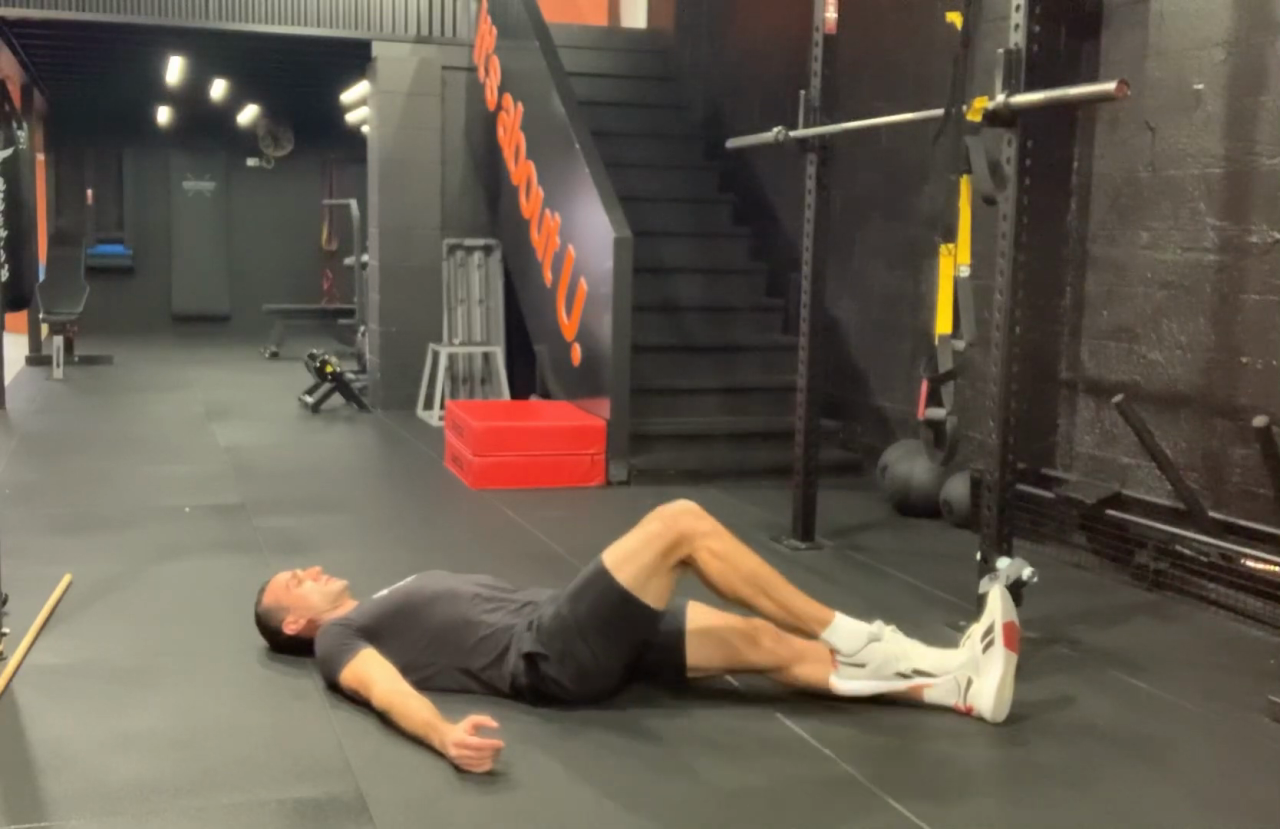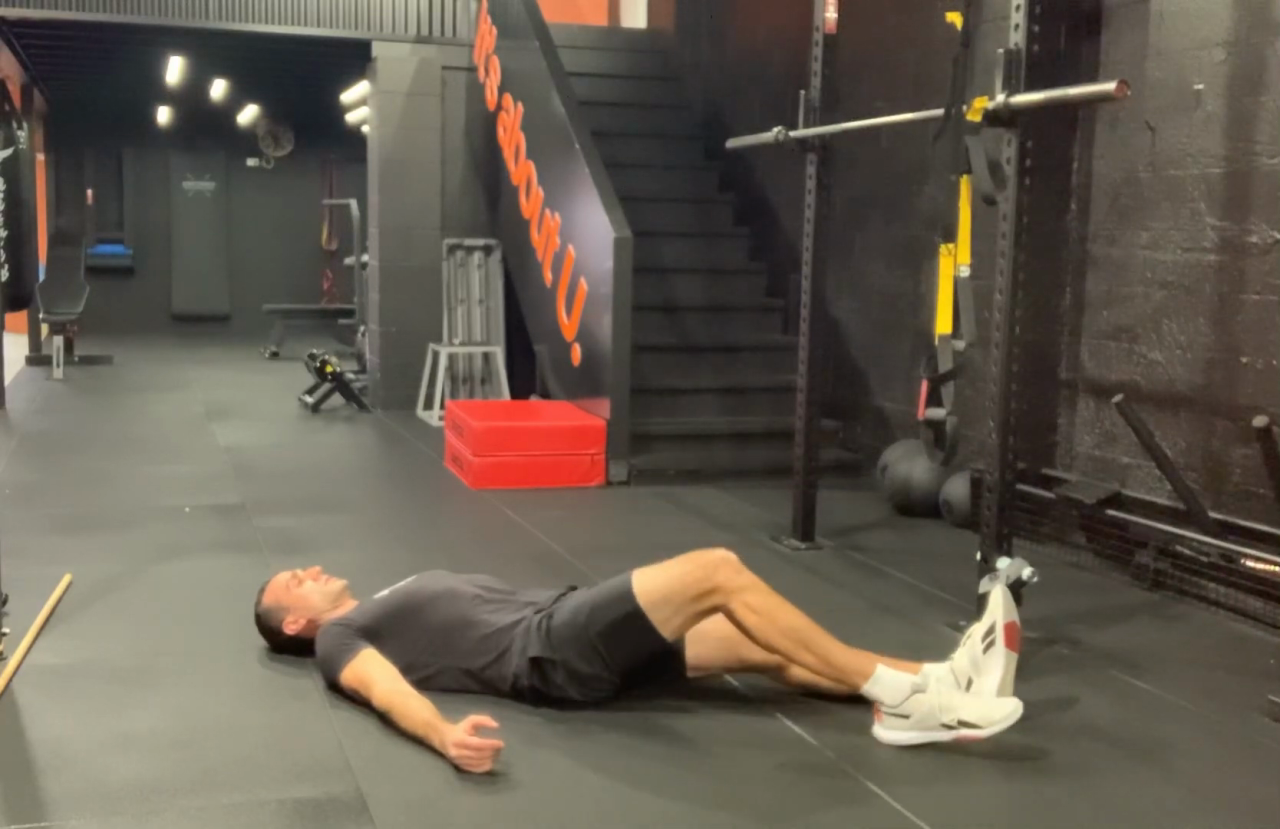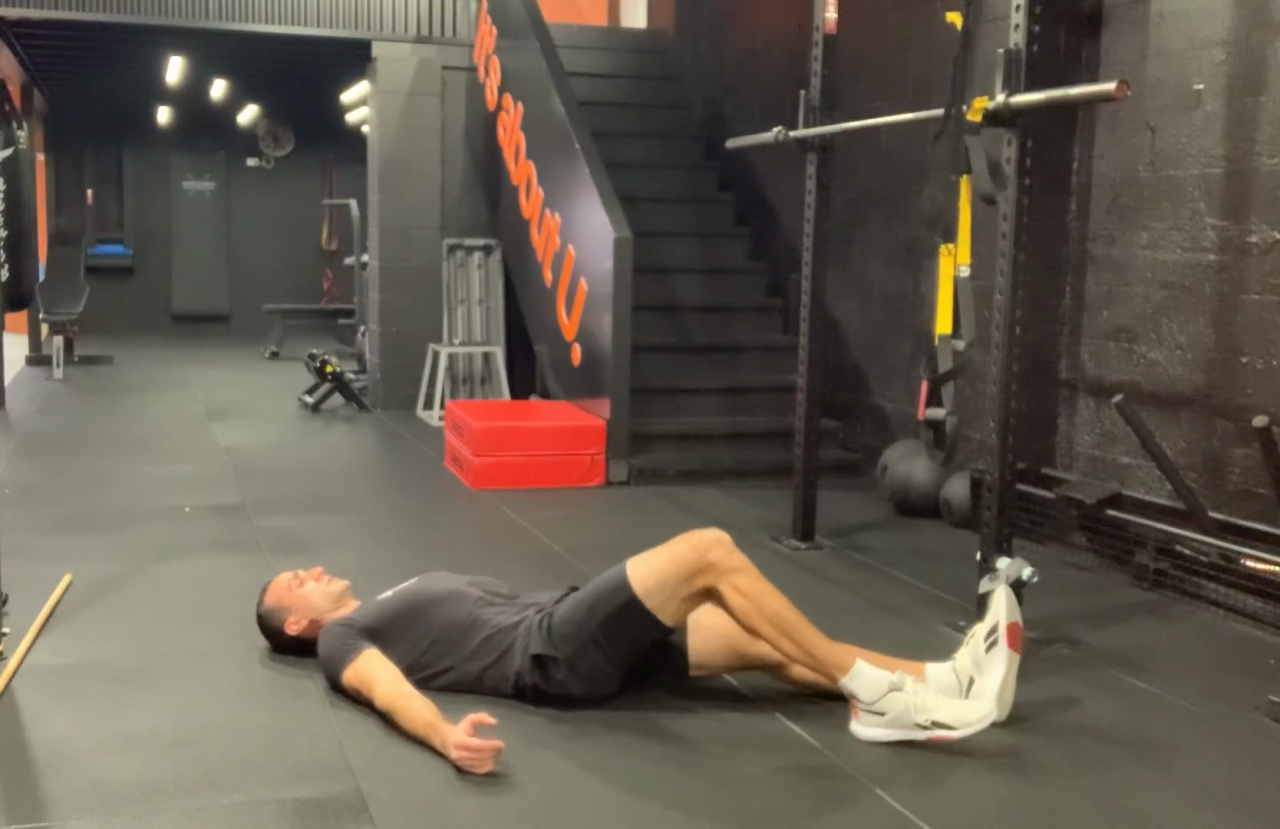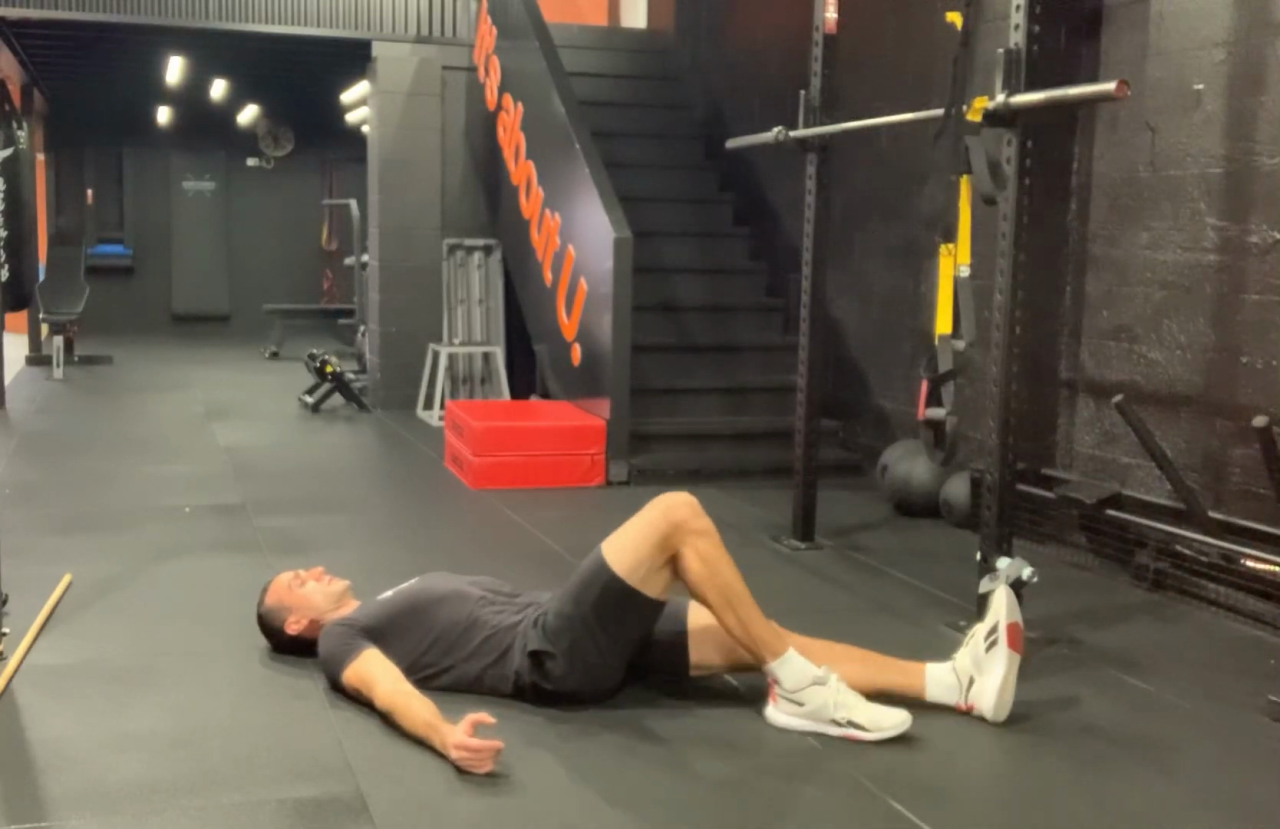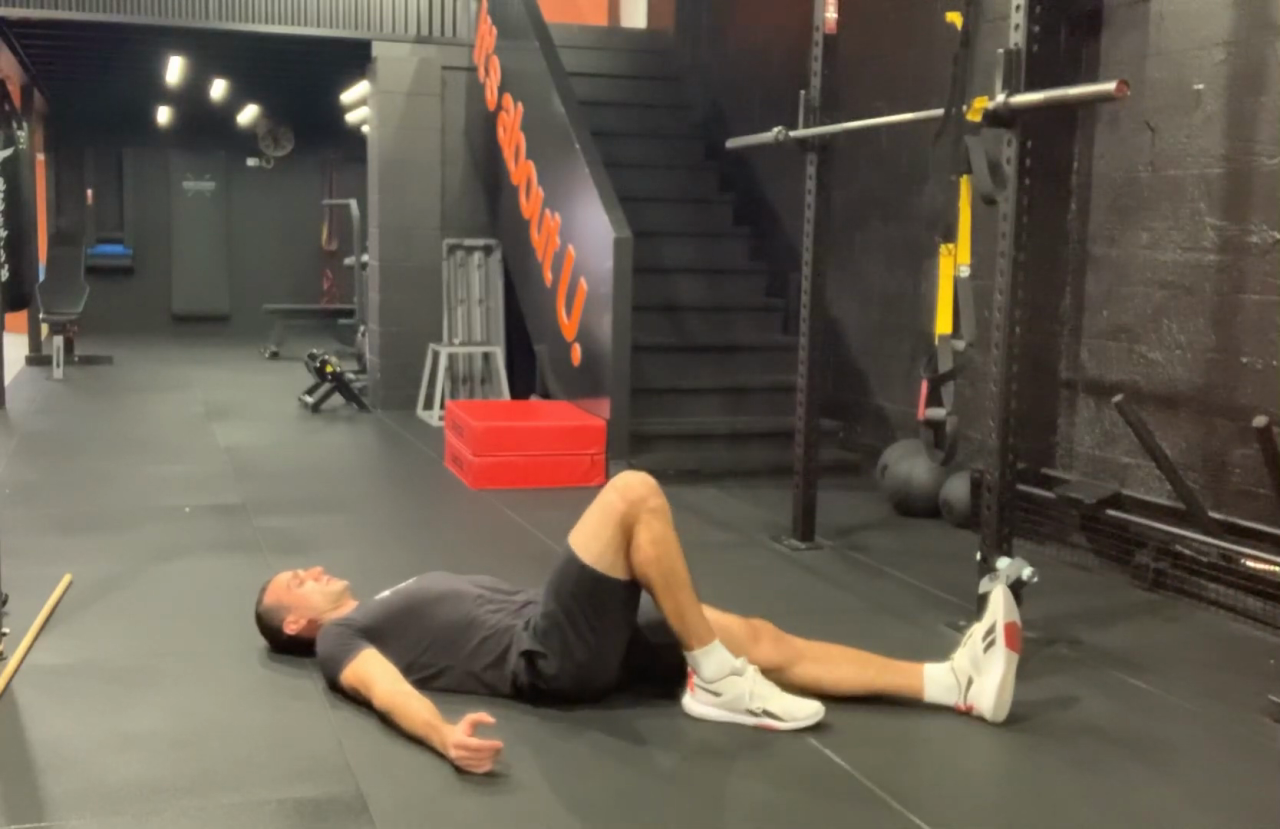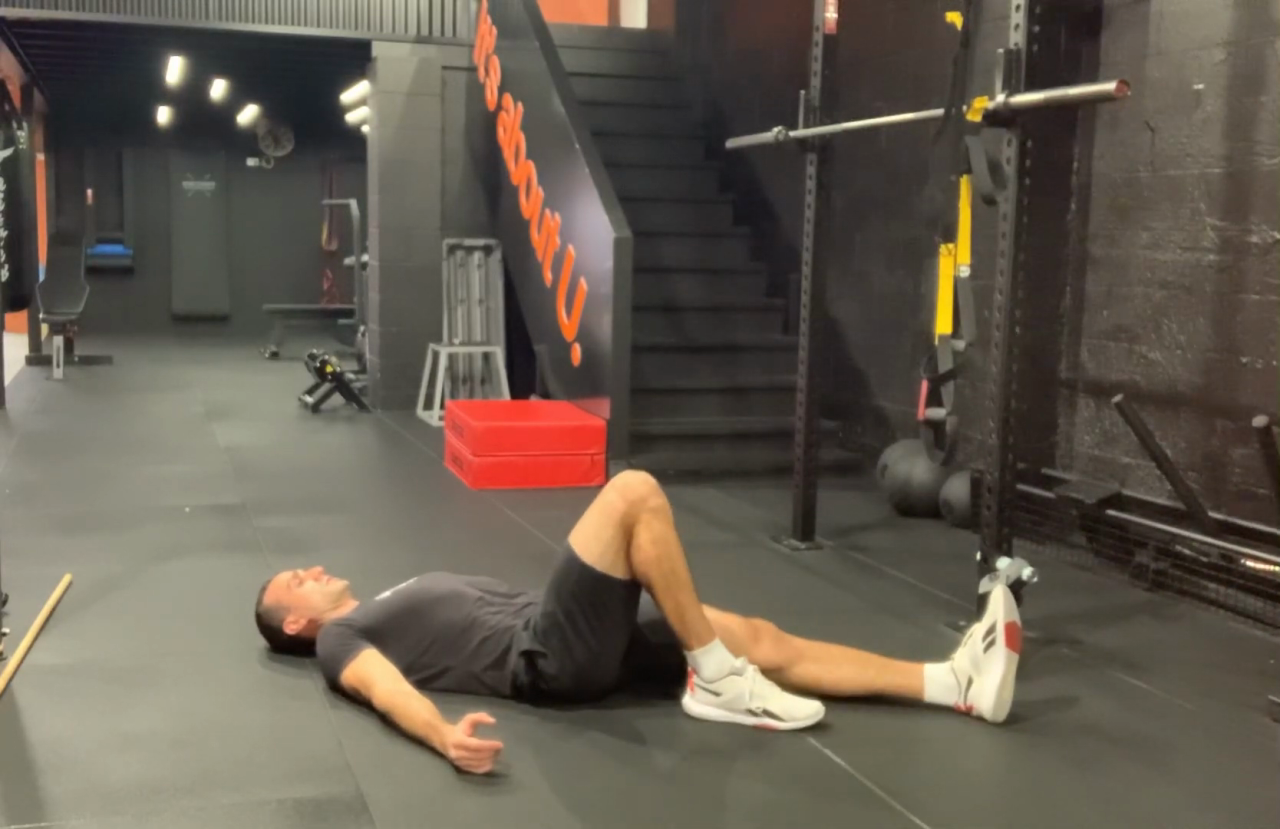
dt=0.5s
person 1, frame 1
left shoulder: (390, 605)
right shoulder: (339, 639)
right elbow: (384, 689)
right wrist: (445, 734)
left hip: (567, 628)
right hip: (554, 657)
left knee: (760, 642)
right knee: (680, 521)
left ankle: (959, 686)
right ankle: (855, 644)
person 1, frame 2
left shoulder: (387, 609)
right shoulder: (341, 641)
right elbow: (385, 689)
right wrist: (443, 734)
left hip: (562, 620)
right hip: (554, 656)
left knee: (760, 646)
right knee: (717, 571)
left ankle: (943, 678)
right ankle: (902, 700)
person 1, frame 3
left shoulder: (391, 607)
right shoulder: (342, 640)
right elbow: (387, 689)
right wrist: (444, 734)
left hip: (565, 621)
right hip: (558, 655)
left knee: (762, 645)
right knee: (709, 550)
left ankle: (949, 678)
right ankle: (878, 698)
person 1, frame 4
left shoulder: (392, 606)
right shoulder: (343, 641)
right elbow: (388, 690)
right wrist: (443, 734)
left hip: (569, 633)
right hip: (557, 656)
left knee: (758, 636)
right knee: (676, 513)
left ankle: (959, 682)
right ankle: (799, 690)
person 1, frame 5
left shoulder: (391, 607)
right shoulder: (340, 641)
right elbow: (385, 688)
right wrist: (443, 733)
left hip: (577, 636)
right hip: (550, 656)
left knee: (760, 639)
right knee: (634, 491)
left ankle: (958, 683)
right ankle: (716, 681)
person 1, frame 6
left shoulder: (394, 605)
right shoulder: (341, 641)
right elbow: (386, 688)
right wrist: (443, 734)
left hip: (575, 638)
right hip: (551, 657)
left knee: (761, 639)
right knee: (635, 492)
left ankle: (957, 683)
right ankle: (716, 679)
